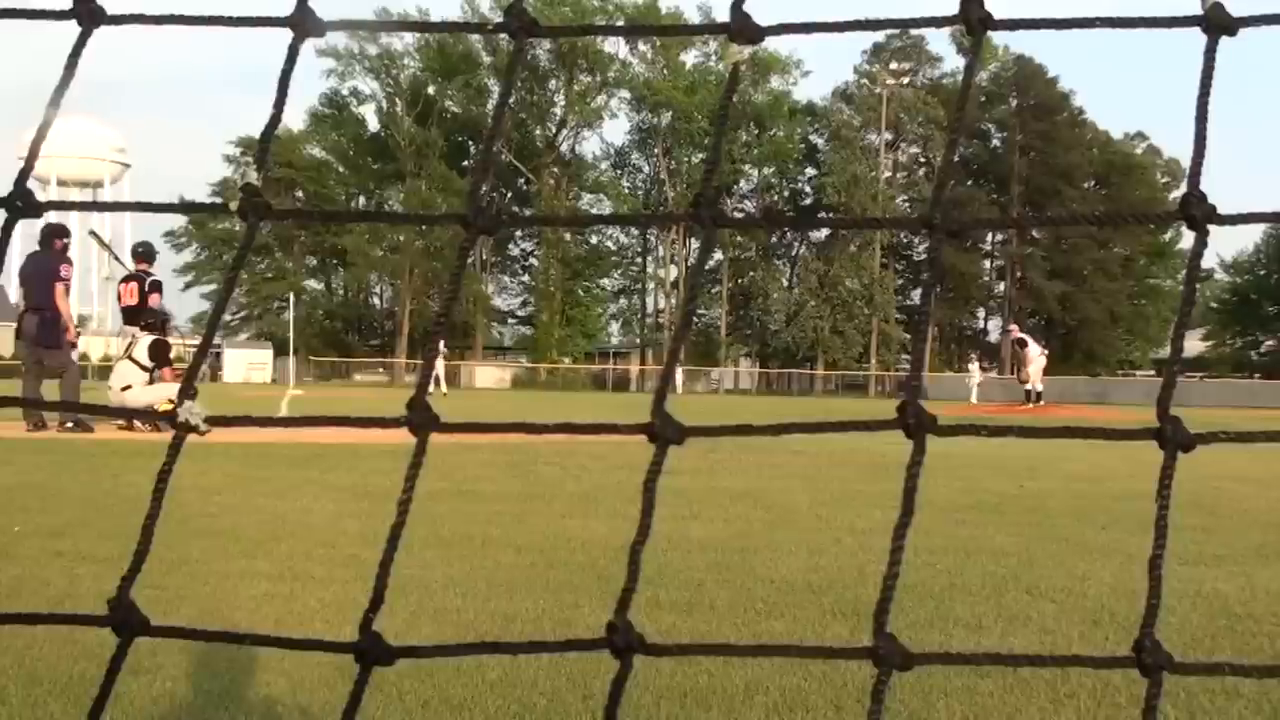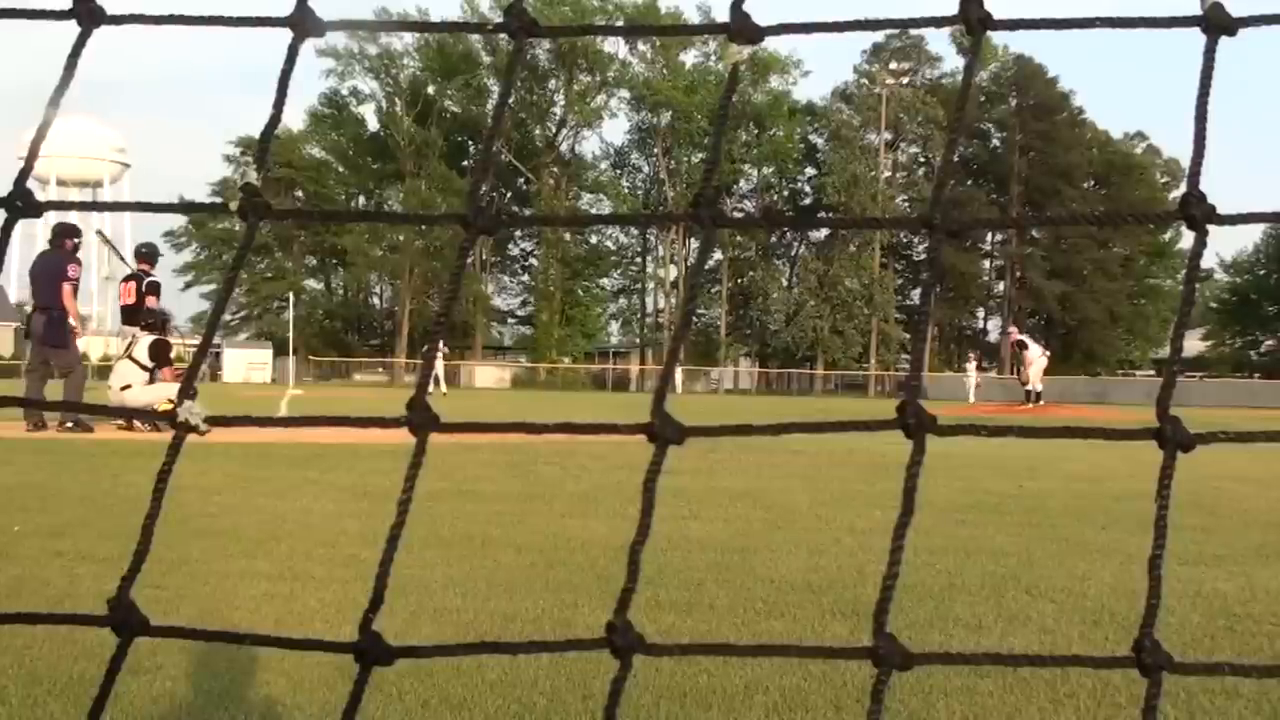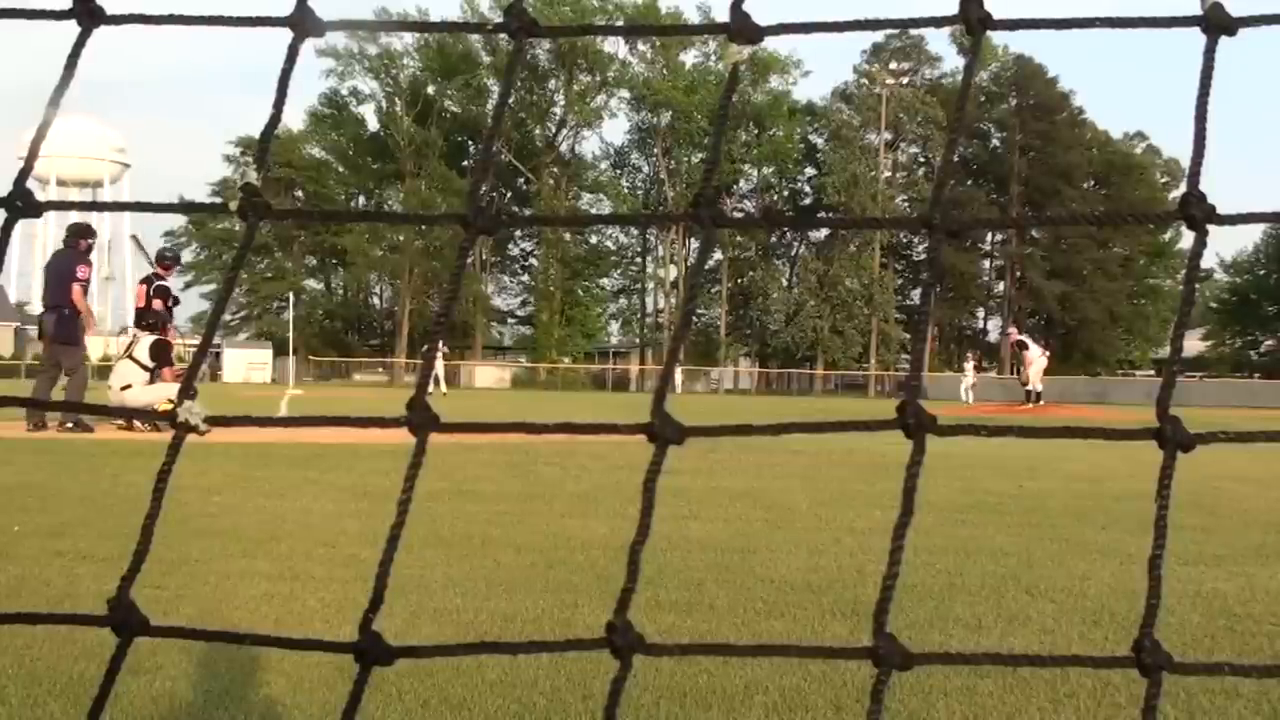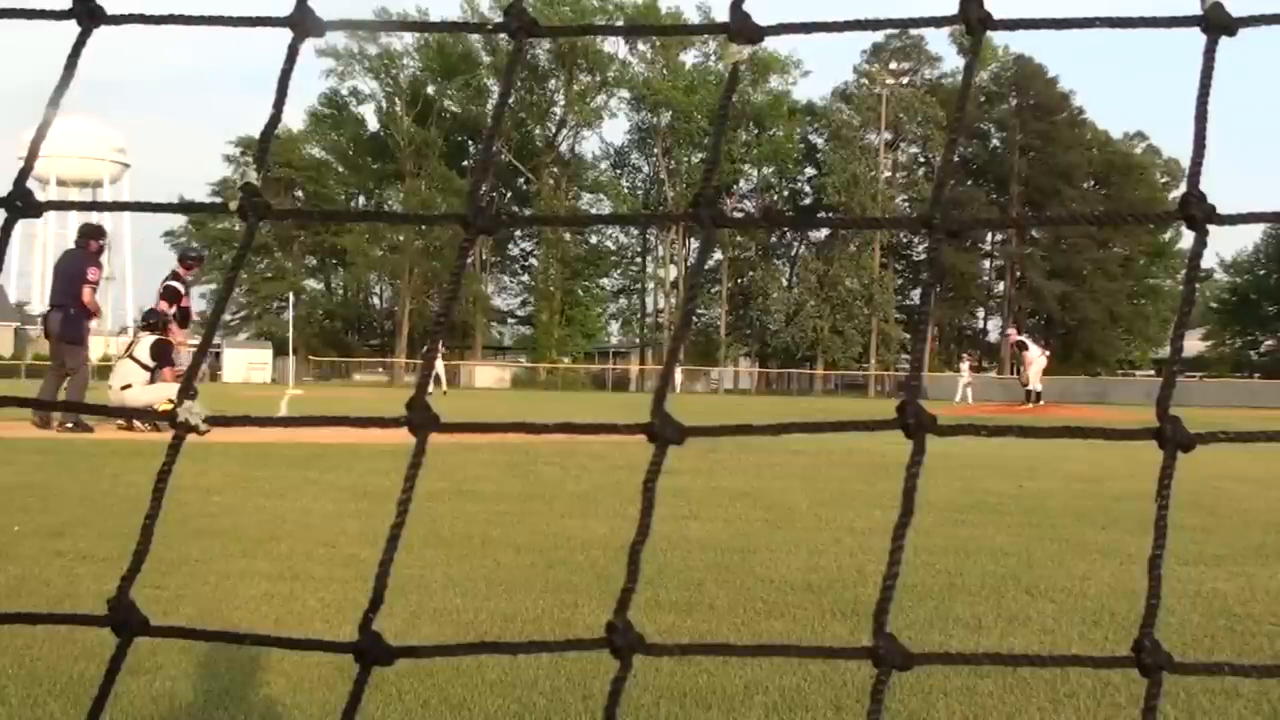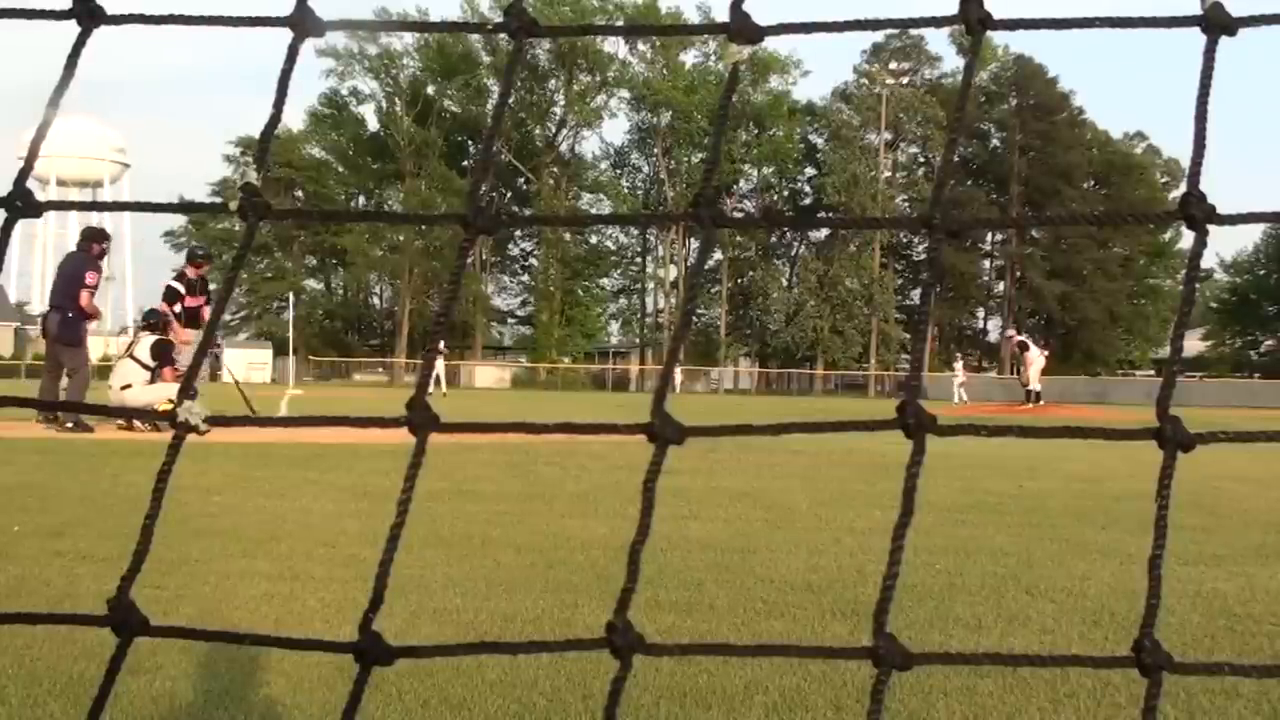
dt=0.3s
person 1, frame 1
left shoulder: (29, 259)
right shoulder: (61, 261)
left elbow: (23, 294)
right elbow: (60, 297)
left wrist: (28, 315)
right wrist: (71, 324)
left hip: (28, 320)
right hip: (48, 322)
left knee: (31, 372)
right knee: (69, 370)
left ankle: (33, 419)
right ankle: (68, 419)
person 1, frame 2
left shoulder: (40, 258)
right shoulder: (70, 261)
left elbow: (34, 292)
right elbow: (67, 296)
right wrist: (77, 323)
left hip: (36, 320)
right hip: (55, 321)
left knee: (36, 371)
right knee: (74, 370)
left ankle: (34, 419)
right ankle: (68, 420)
person 1, frame 3
left shoulder: (55, 257)
right shoulder: (82, 261)
left elbow: (54, 289)
right elbow: (77, 296)
right wrist: (89, 316)
left hip: (49, 318)
right hip: (67, 320)
left knee: (47, 370)
right knee: (77, 371)
left ankle: (35, 419)
right ankle: (69, 420)
person 1, frame 4
left shoulder: (65, 256)
right shoulder: (92, 262)
left elbow: (63, 288)
right elbow: (87, 298)
right wrist: (97, 310)
left hip: (54, 317)
right hip: (72, 320)
left knee: (56, 369)
right knee: (78, 371)
left ankle: (41, 414)
right ankle: (69, 420)
person 1, frame 5
left shoulder: (69, 258)
right shoulder: (91, 266)
left elbow: (65, 291)
right elbow: (85, 302)
left wrist: (89, 312)
right wrist: (96, 312)
left hip: (53, 319)
right hip: (70, 323)
left knee: (52, 369)
right knee: (79, 372)
left ankle: (47, 413)
right ankle: (70, 420)
